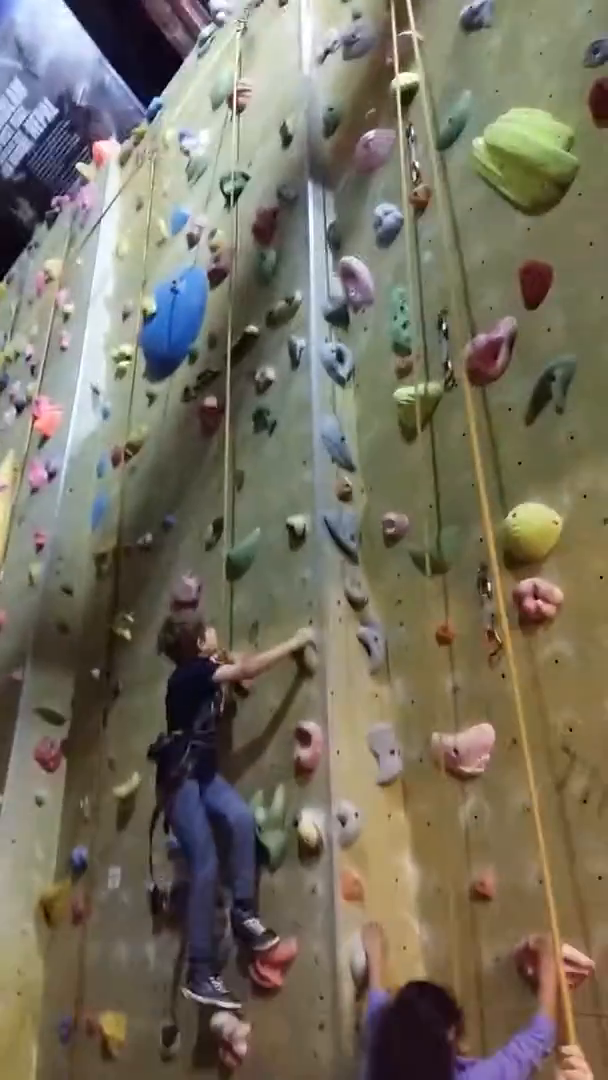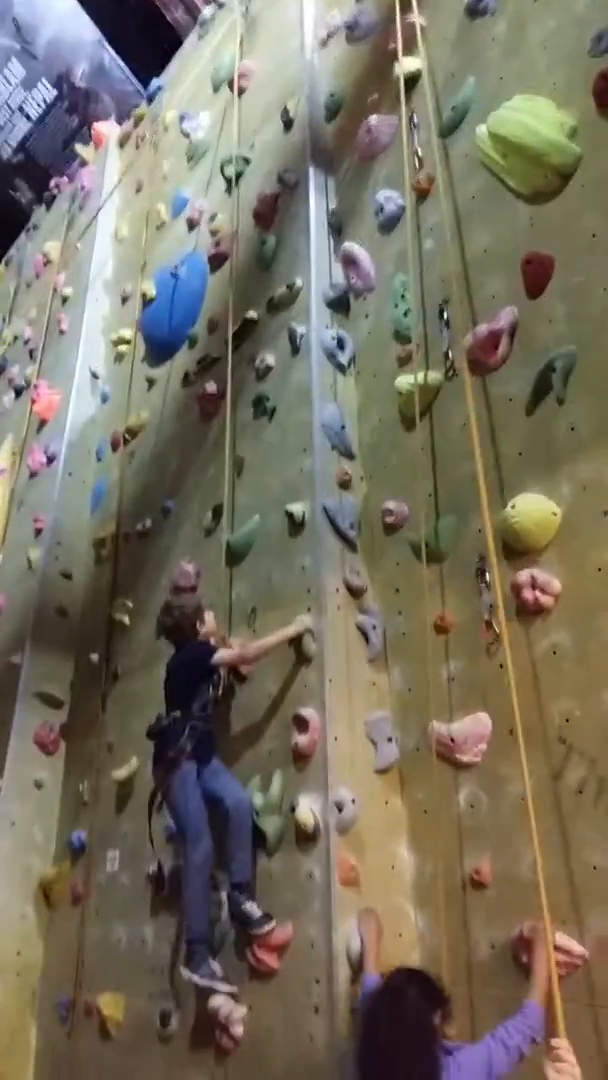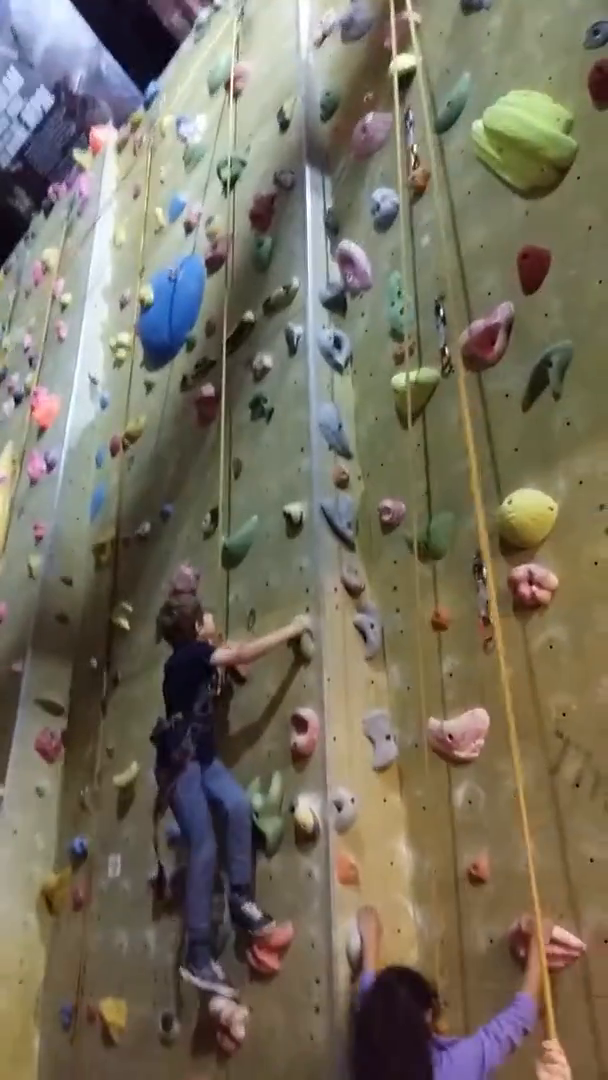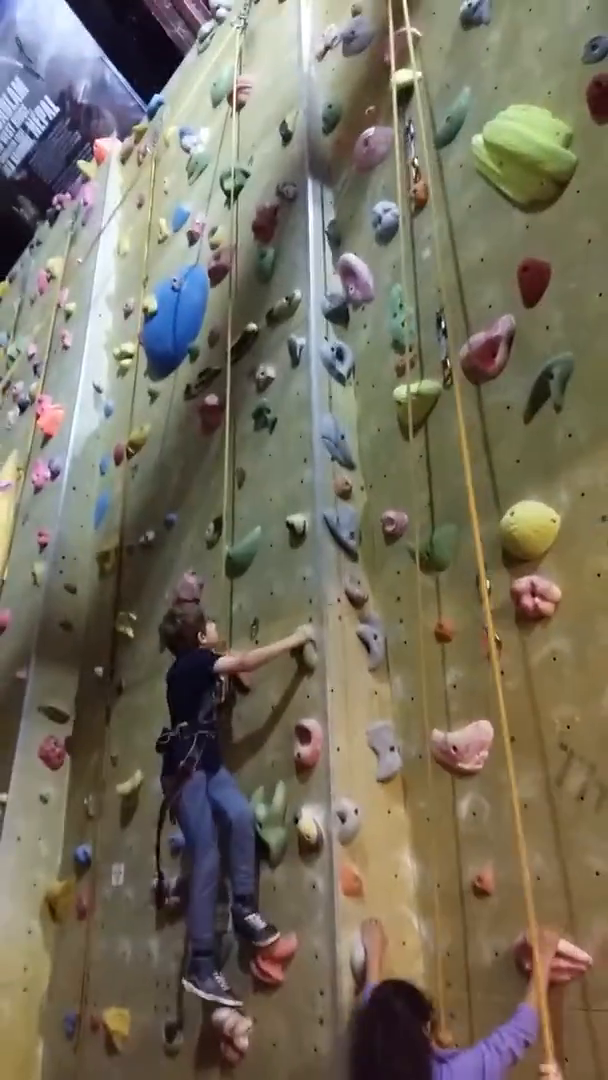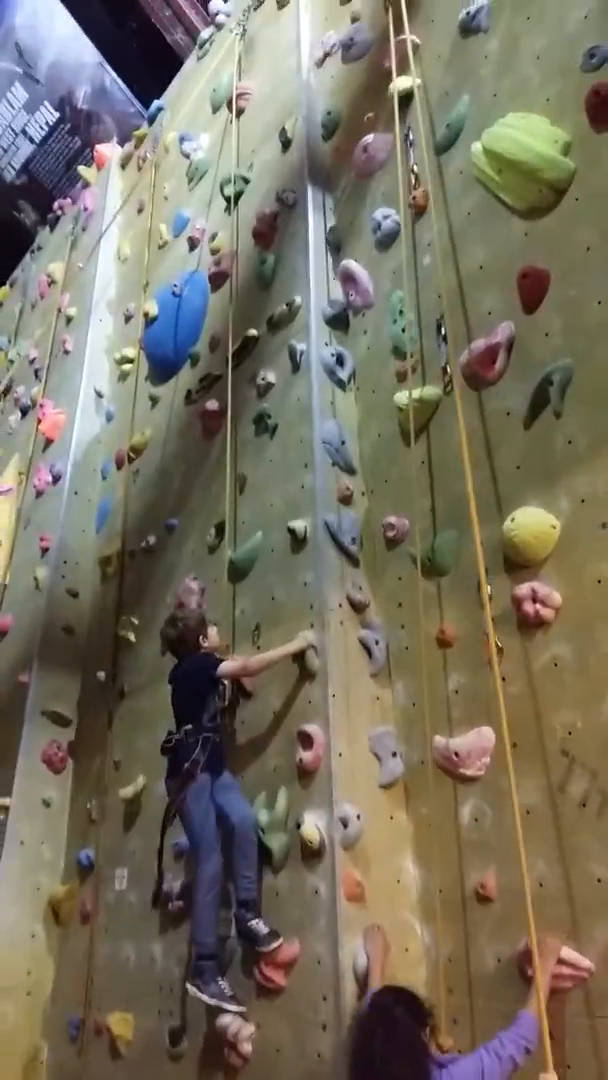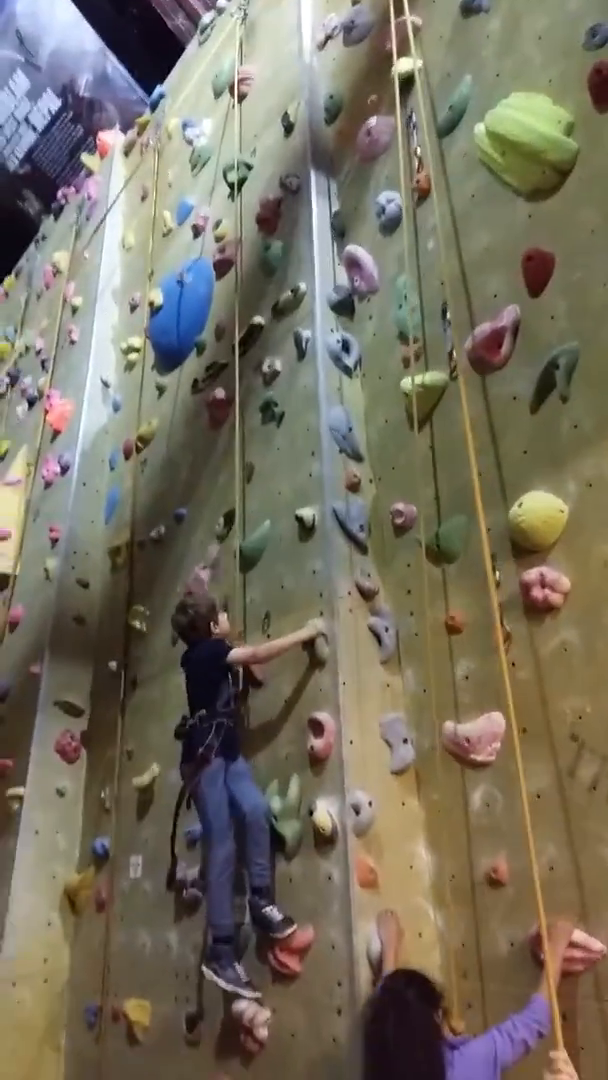
dt=0.1s
person 1, frame 1
left shoulder: (200, 671)
right shoulder: (191, 673)
right elbow: (247, 669)
right wrist: (296, 642)
left hip: (203, 771)
right hip: (180, 775)
left knee: (241, 817)
right knee: (205, 867)
left ankle: (243, 912)
right ankle: (200, 972)
person 1, frame 2
left shoulder: (195, 655)
right shoulder: (191, 654)
right elbow: (245, 655)
right wrist: (293, 629)
left hip: (200, 753)
right hip: (177, 756)
left knee: (238, 802)
right knee: (199, 846)
left ankle: (240, 895)
right ankle: (196, 953)
person 1, frame 3
left shoulder: (193, 655)
right shoulder: (190, 654)
right elbow: (243, 654)
right wrist: (291, 630)
left hip: (200, 755)
right hip: (179, 759)
left knee: (237, 804)
right knee: (203, 849)
left ankle: (240, 897)
right ankle: (198, 955)
person 1, frame 4
left shoulder: (191, 664)
right shoulder: (193, 662)
right elbow: (246, 662)
right wrist: (295, 639)
left hip: (207, 762)
right hip: (186, 766)
left knee: (241, 814)
right knee: (206, 857)
left ankle: (244, 907)
right ankle: (200, 965)
person 1, frame 5
left shoulder: (193, 666)
right shoulder: (196, 665)
right elbow: (248, 667)
right wrist: (296, 645)
left hip: (211, 765)
right hip: (190, 769)
left knee: (243, 820)
right knee: (210, 861)
left ankle: (247, 913)
right ankle: (204, 969)
person 1, frame 6
left shoulder: (203, 652)
right shoulder: (210, 660)
right elbow: (259, 654)
right wrist: (306, 633)
left hip: (225, 752)
right hip: (206, 756)
left knee: (256, 811)
right knee: (223, 845)
left ankle: (261, 901)
right ankle: (220, 953)
